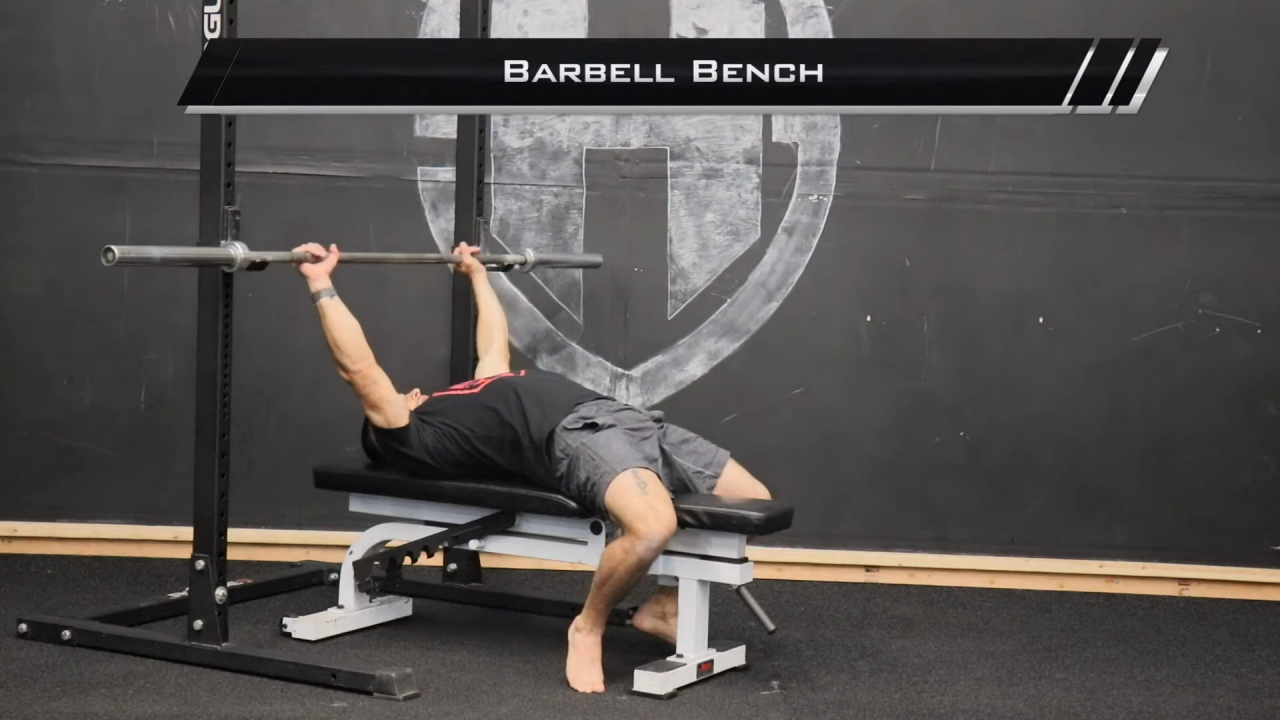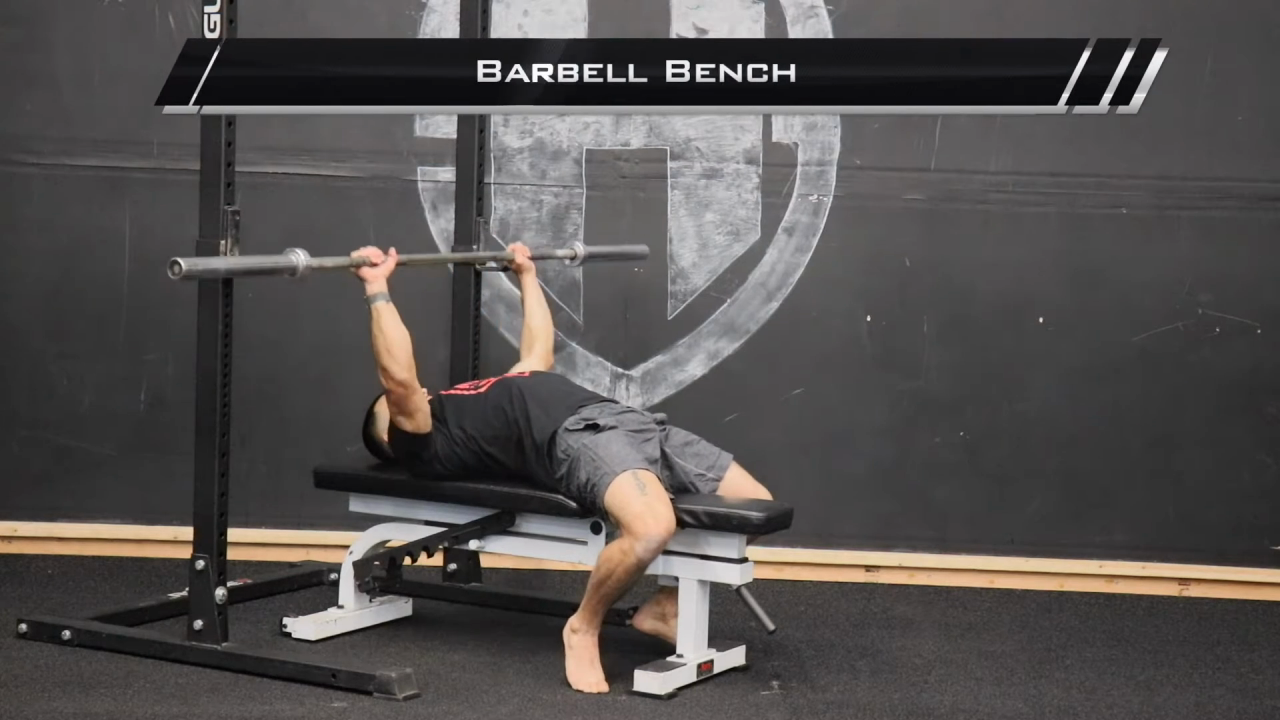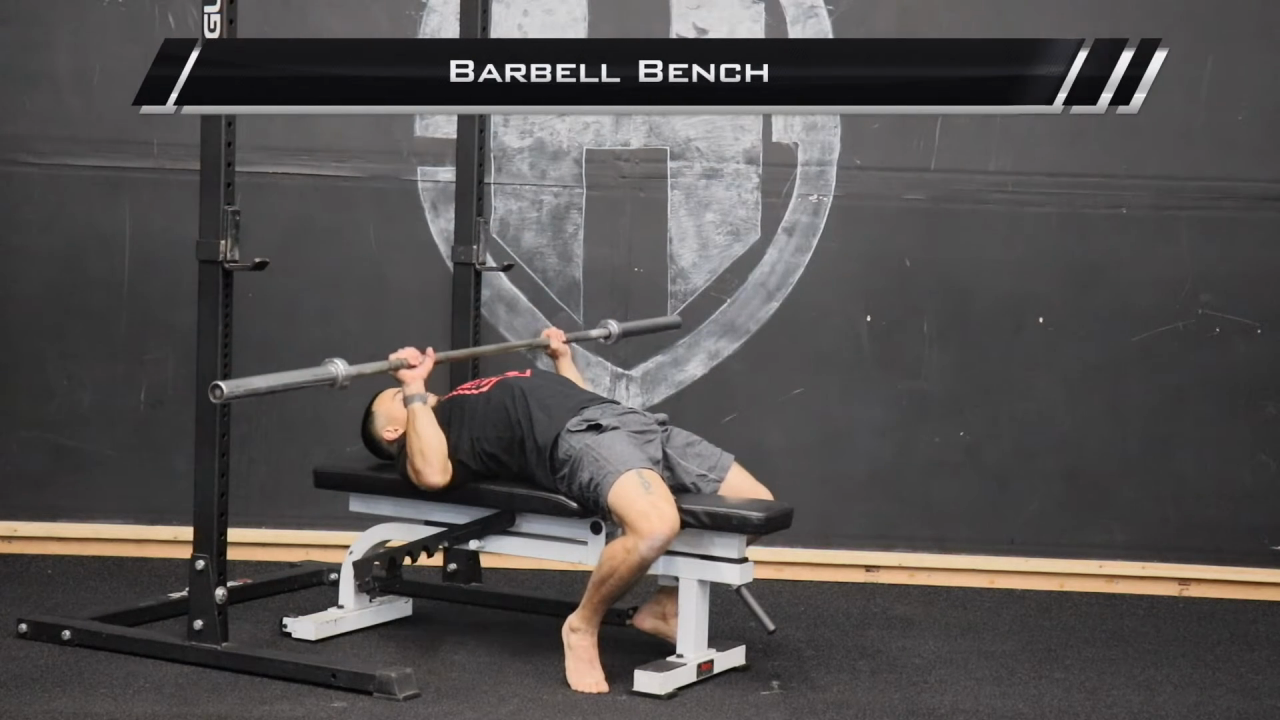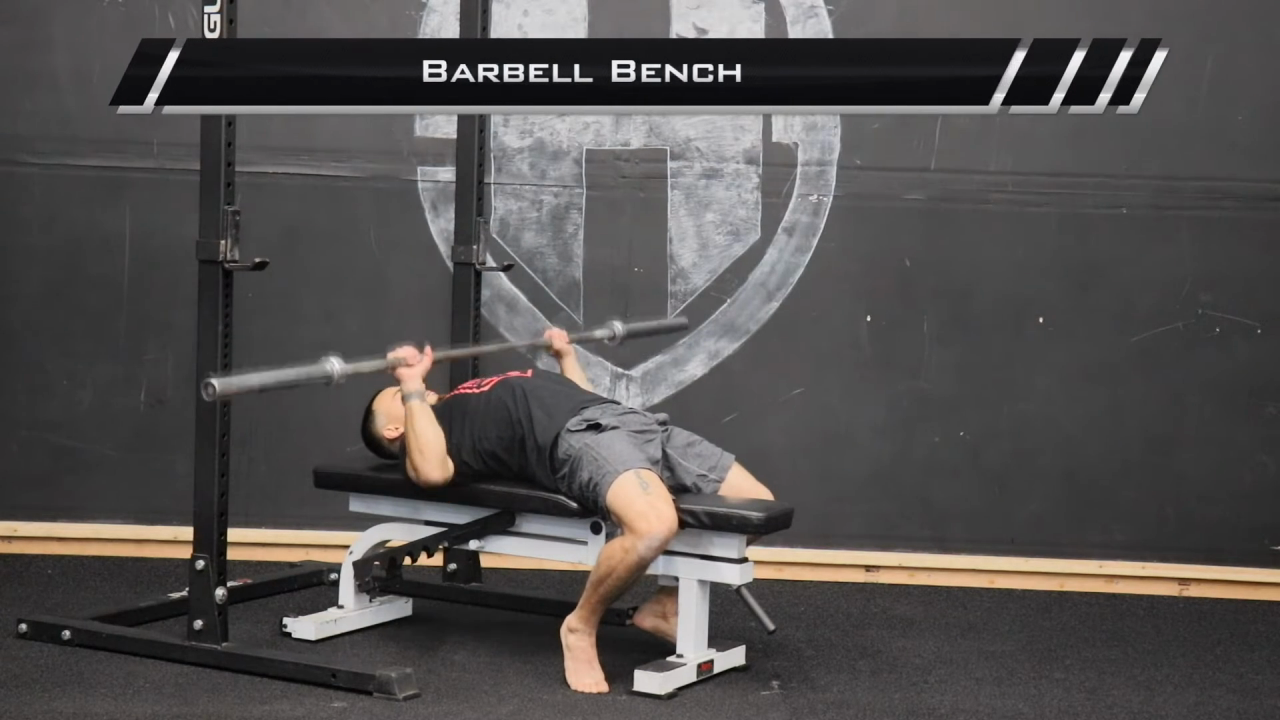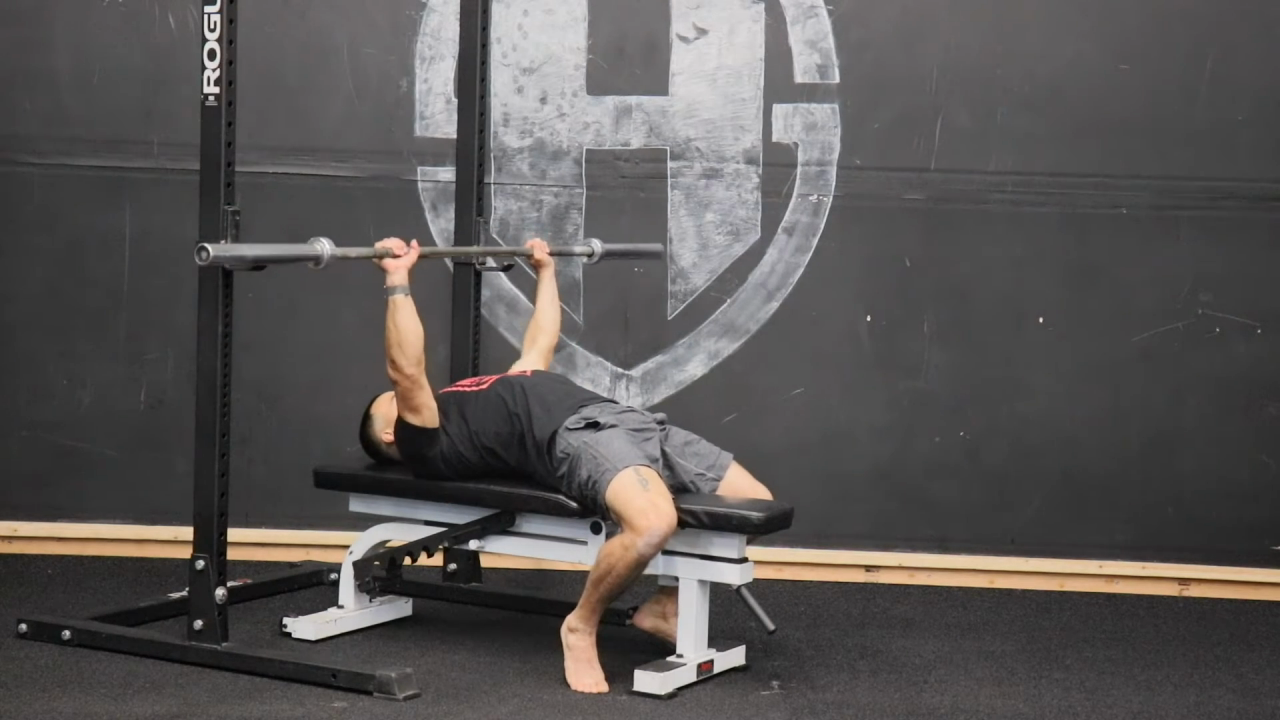
dt=1s
person 1, frame 1
left shoulder: (465, 409)
right shoulder: (417, 440)
left elbow: (496, 346)
right elbow: (359, 368)
left wrist: (477, 275)
right wrist: (321, 284)
left knee: (753, 506)
right knee: (653, 526)
left ankle: (665, 606)
right ankle: (588, 627)
person 1, frame 2
left shoulder: (479, 408)
right shoulder: (424, 445)
left elbow: (539, 351)
right elbow: (397, 375)
left wrist: (526, 275)
right wrist: (377, 288)
right knee: (651, 527)
left ankle: (666, 606)
right ankle: (584, 627)
person 1, frame 3
left shoulder: (472, 406)
right shoulder: (422, 441)
right elbow: (433, 476)
left wrist: (563, 357)
right wrist: (412, 386)
right knee: (655, 526)
left ankle: (666, 606)
right ankle: (582, 626)
person 1, frame 4
left shoulder: (472, 404)
right shoulder: (429, 428)
right elbow: (431, 472)
left wrist: (566, 356)
right wrist: (412, 384)
right knee: (653, 527)
left ankle: (667, 605)
right ankle: (581, 627)
person 1, frame 5
left shoulder: (477, 404)
right shoulder: (426, 443)
left elbow: (539, 346)
right elbow: (406, 370)
left wrist: (545, 271)
right wrist: (397, 281)
left knee: (755, 504)
right knee: (653, 522)
left ankle: (666, 604)
right ankle: (581, 625)
